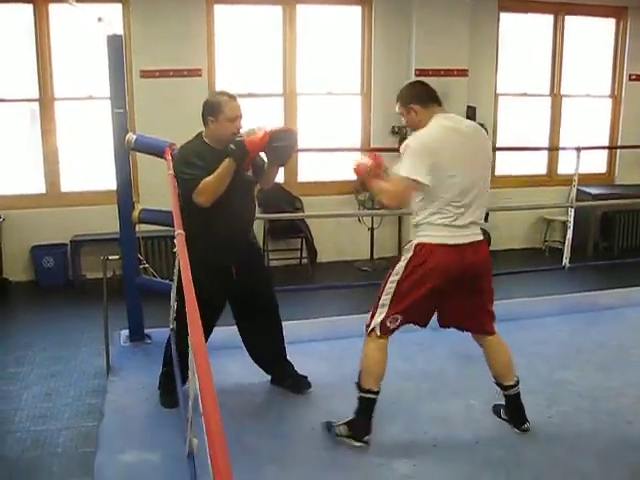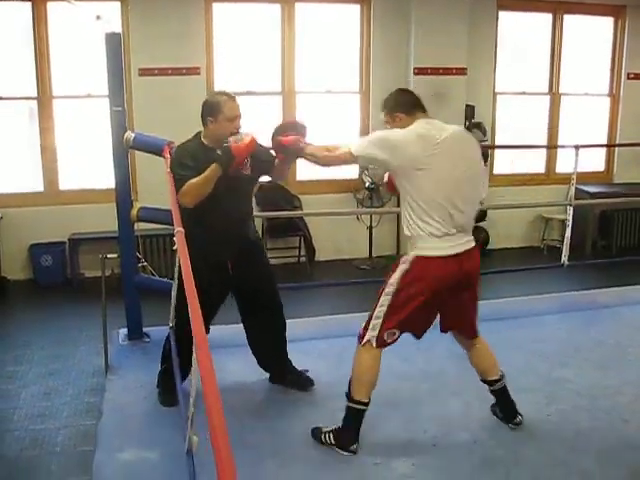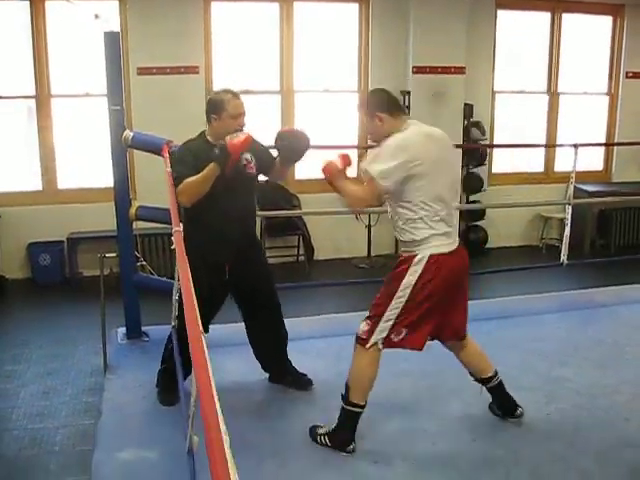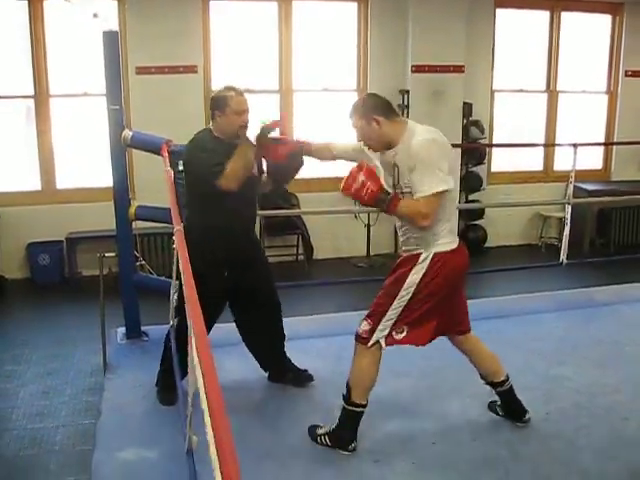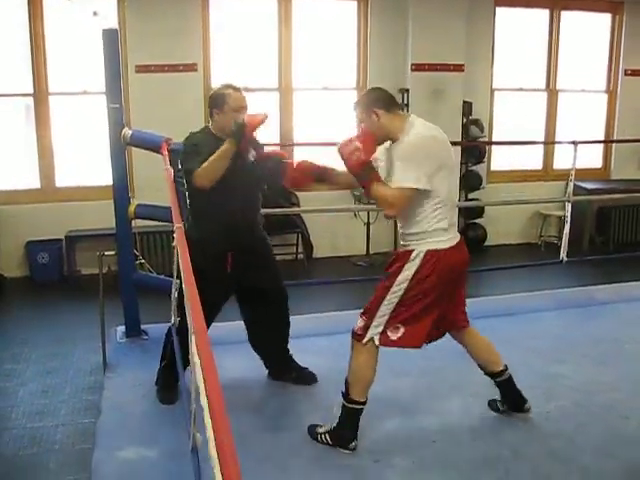
dt=0.1s
person 1, frame 1
left shoulder: (422, 140)
right shoulder: (478, 134)
left elbow: (395, 198)
left wrist: (372, 177)
left hip: (431, 251)
right hip: (475, 248)
left knee: (377, 329)
right knee: (485, 331)
left ankle: (360, 424)
right ankle: (516, 411)
person 1, frame 2
left shoulder: (400, 141)
right shoulder: (467, 140)
left elbow: (333, 156)
left wrist: (298, 146)
left hip: (426, 262)
right hip: (466, 256)
left knee: (370, 338)
right knee: (468, 335)
left ankle: (347, 433)
right ankle: (507, 408)
person 1, frame 3
left shoulder: (402, 147)
right shoulder: (437, 140)
left elbow: (360, 200)
left wrist: (337, 177)
left hip: (428, 260)
right hip: (453, 255)
left knee: (369, 339)
right knee: (455, 338)
left ankle: (344, 431)
right ankle: (506, 403)
person 1, frame 4
left shoulder: (423, 146)
right shoulder: (395, 146)
left elbow: (425, 214)
right elbow: (343, 152)
left wrist: (380, 197)
right wrist: (300, 146)
left hip: (432, 260)
right hip: (450, 255)
left knee: (370, 337)
right knee: (460, 333)
left ankle: (345, 432)
right ankle: (512, 405)
person 1, frame 5
left shoulder: (417, 143)
right shoulder: (398, 141)
left elbow: (393, 205)
right elbow: (373, 176)
left wrist: (362, 172)
right wrist: (341, 171)
left hip: (428, 256)
right hip: (450, 252)
left knee: (365, 335)
right knee: (459, 327)
left ankle: (345, 430)
right ankle: (512, 396)
person 2, frame 1
left shoulder: (240, 146)
right shoulder: (190, 155)
left elbow: (263, 182)
right elbow: (203, 197)
left wrist: (276, 160)
right wrist: (233, 158)
left hip: (244, 249)
right hip: (204, 257)
left knee: (263, 312)
right knee: (192, 322)
left ankle: (281, 371)
right ankle: (170, 382)
person 2, frame 2
left shoulder: (245, 145)
right shoulder: (187, 154)
left elbow: (277, 171)
right elbow: (187, 198)
right wrist: (220, 163)
left hip: (245, 247)
right hip: (205, 254)
left knee: (267, 308)
right knee: (190, 319)
left ankle: (281, 369)
right ankle: (168, 379)
person 2, frame 3
left shoulder: (247, 146)
right shoulder: (190, 151)
left elbow: (275, 173)
right elbow: (185, 197)
left wrist: (287, 156)
right wrist: (218, 162)
left hip: (245, 248)
right hip: (204, 254)
left knee: (266, 310)
left ankle: (280, 369)
right ankle: (168, 379)
person 2, frame 4
left shoulder: (244, 143)
right shoulder: (201, 146)
left elbow: (254, 186)
right elbow: (228, 182)
right wrist: (250, 143)
left hip: (243, 245)
right hip: (206, 250)
left knee: (264, 306)
left ankle: (278, 367)
right ankle: (168, 378)
person 2, frame 5
left shoulder: (248, 141)
right shoulder: (196, 143)
left elbow: (265, 177)
right elbow: (203, 181)
left wrist: (289, 173)
right wrist: (233, 140)
left hip: (250, 241)
right hip: (209, 247)
left knee: (272, 302)
left ankle: (281, 365)
right ankle: (168, 376)
